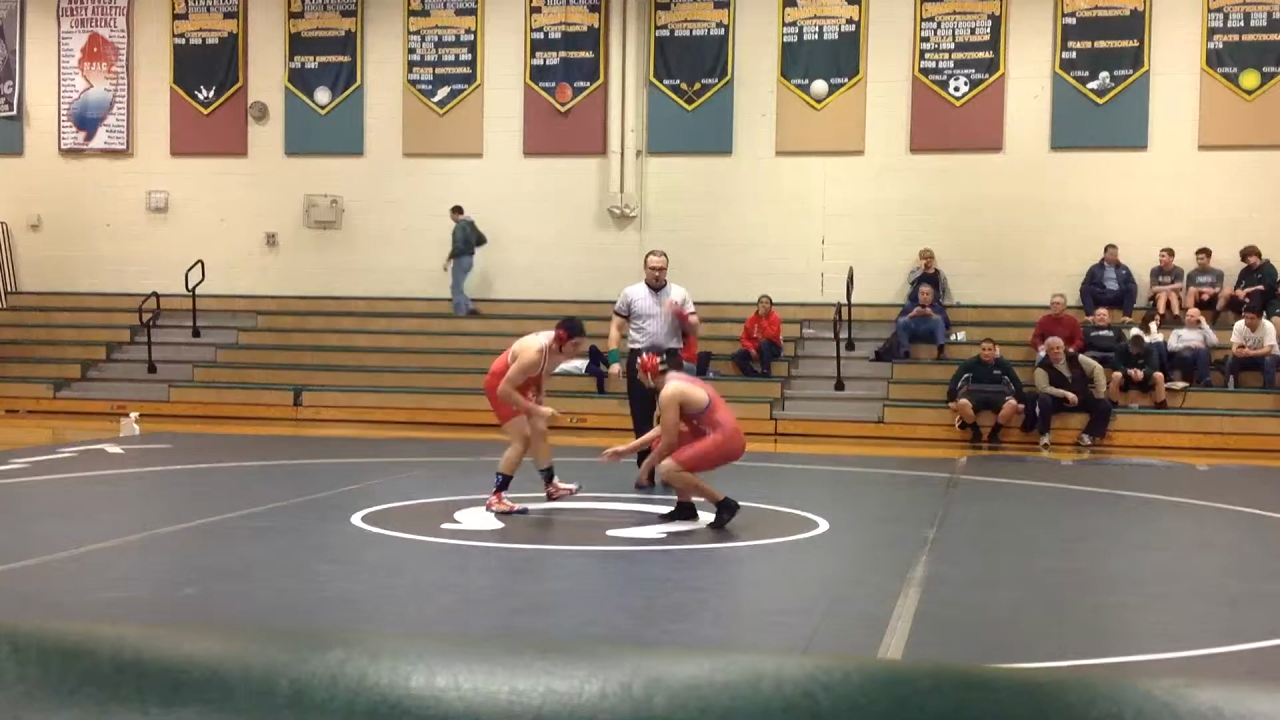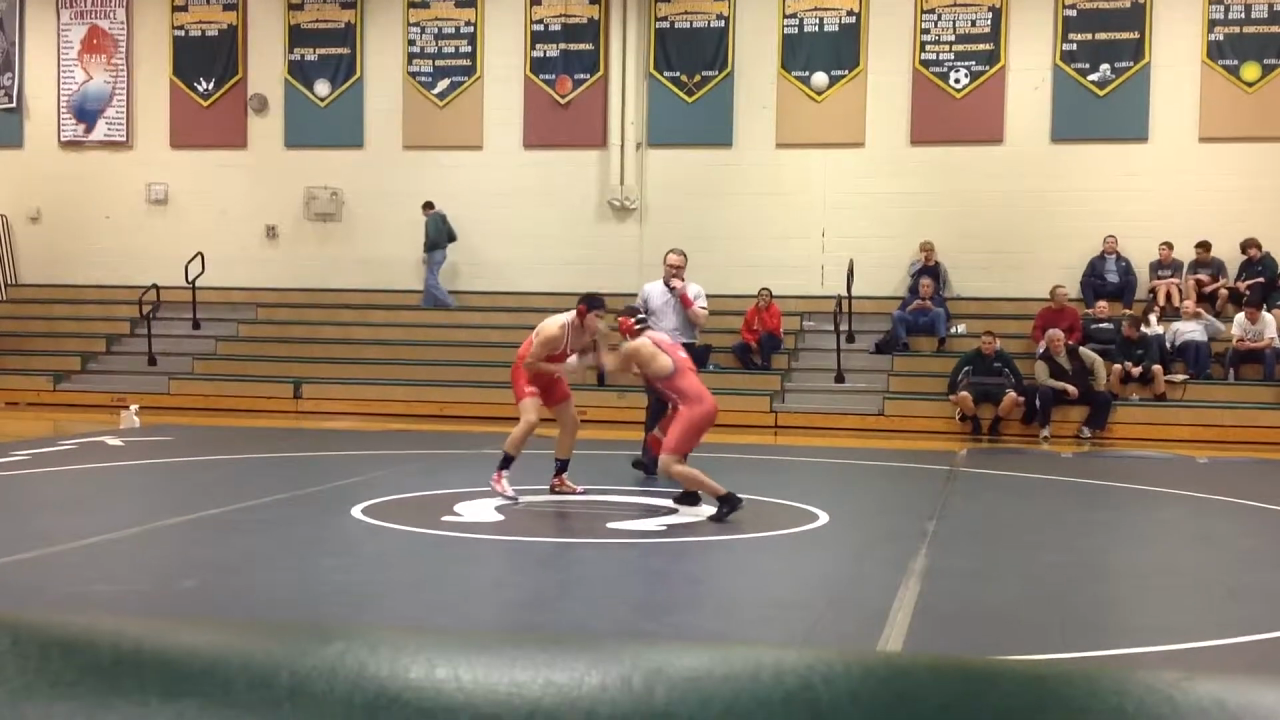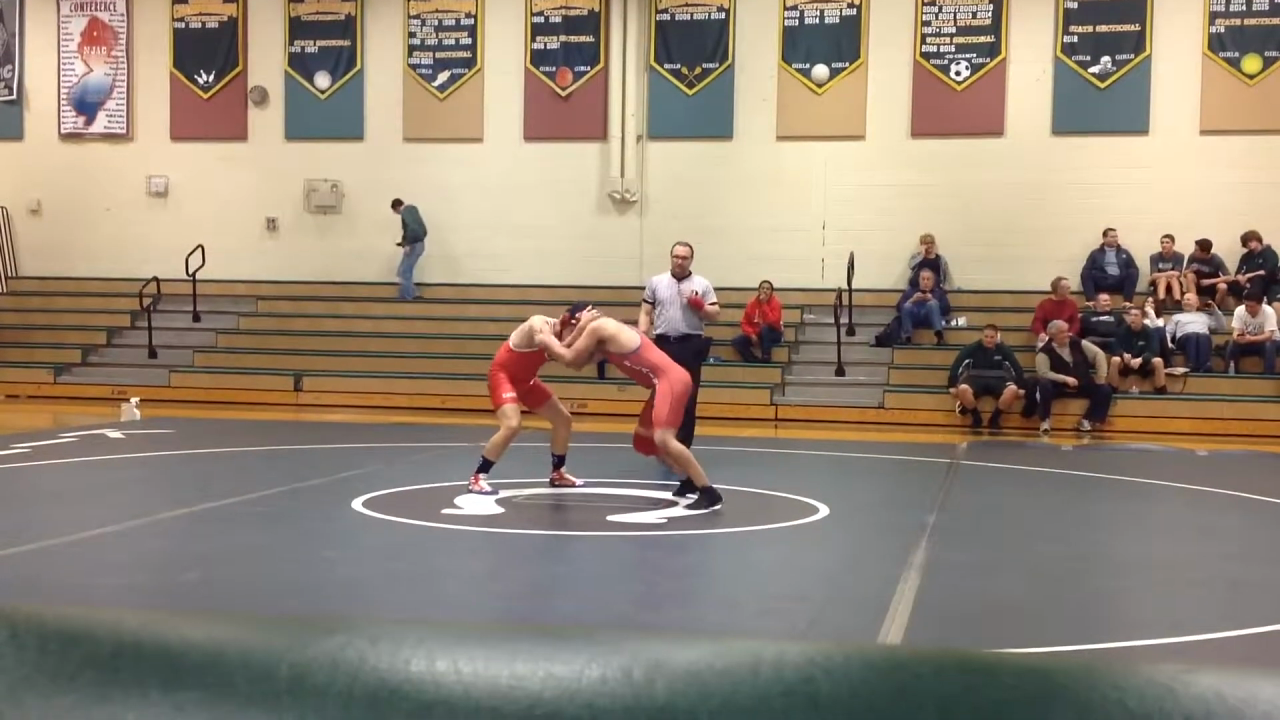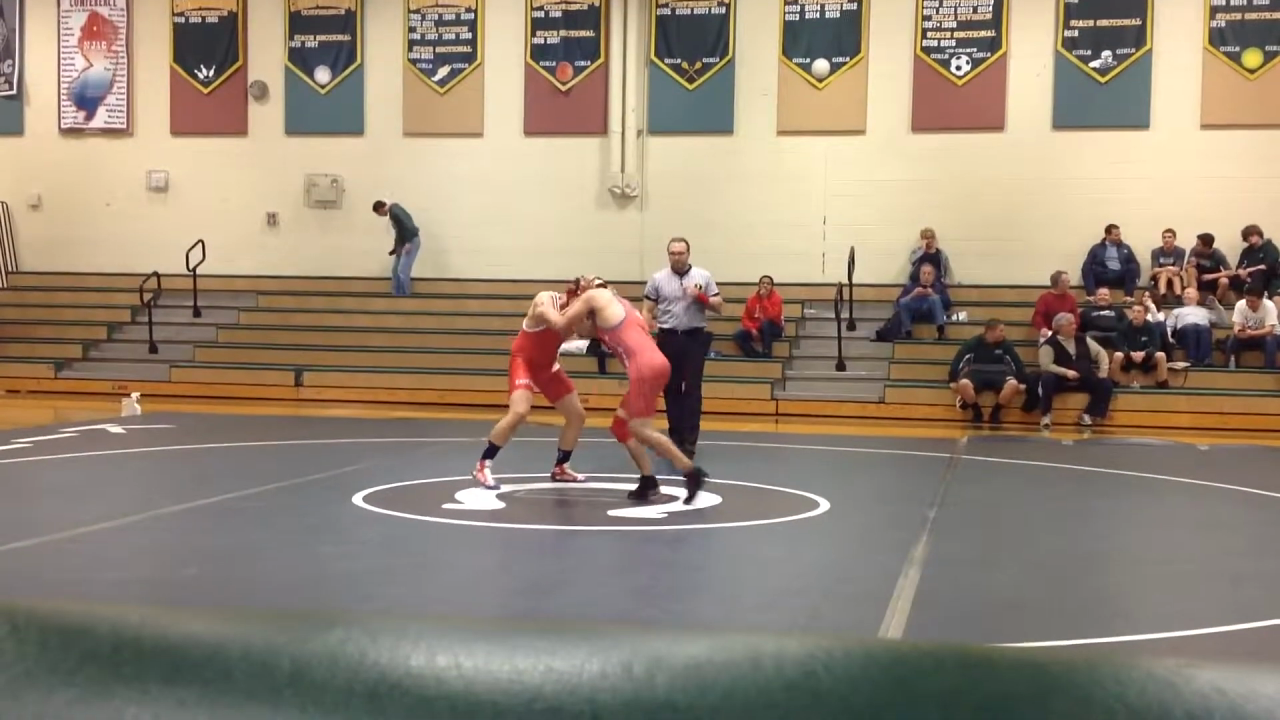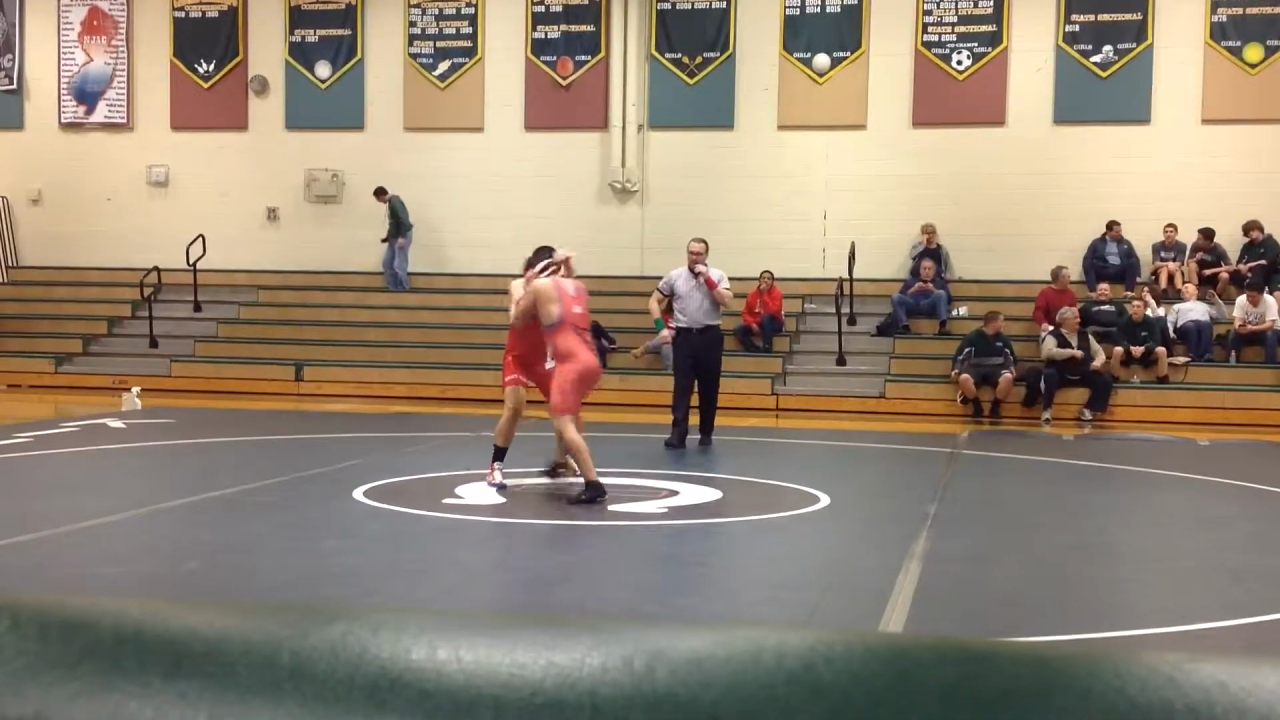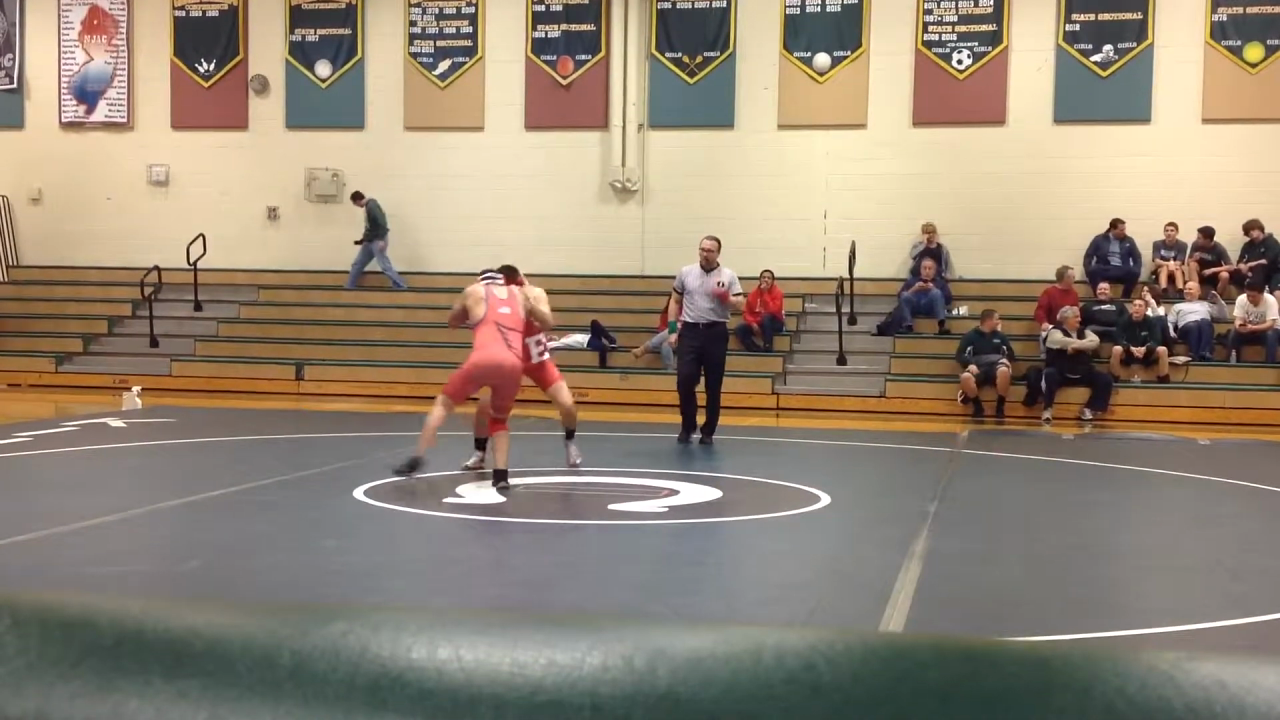
dt=0.5s
person 1, frame 1
left shoulder: (680, 293)
right shoulder: (630, 293)
left elbow: (695, 328)
right elbow: (617, 328)
left wrist: (681, 314)
right wrist: (614, 359)
left hip: (669, 360)
right hip: (638, 360)
right knee: (642, 418)
person 1, frame 2
left shoulder: (694, 291)
right shoulder: (648, 289)
left elbow: (701, 322)
left wrist: (683, 296)
left hip: (686, 354)
right knee: (655, 406)
right ankle: (648, 457)
person 1, frame 3
left shoulder: (702, 285)
right shoulder: (656, 282)
left elbow: (715, 315)
right elbow: (646, 314)
left wrist: (696, 301)
left hip: (691, 346)
right hip: (663, 345)
left knee: (686, 399)
left ankle: (683, 449)
person 1, frame 4
left shoulder: (704, 276)
right shoulder: (657, 278)
left elbow: (718, 306)
right elbow: (647, 311)
left wrist: (700, 295)
left hip: (695, 338)
right hip: (668, 339)
left knee: (692, 389)
right knee: (671, 390)
left ankle: (689, 441)
right ankle: (676, 440)
person 1, frame 5
left shoulder: (718, 276)
right shoulder: (674, 276)
left elbow: (726, 301)
right elbow: (654, 301)
left wrist: (708, 279)
right wrist: (662, 326)
left hip: (710, 336)
right hip: (684, 336)
left knee: (709, 388)
right knee: (682, 387)
left ankle: (706, 433)
right ankle: (678, 436)
person 1, frame 6
left shoulder: (728, 276)
right shoulder: (685, 273)
left elbow: (740, 305)
right elbow: (675, 302)
left wrist: (722, 294)
right wrist: (672, 330)
left hip: (716, 333)
right hip: (690, 331)
left knee: (713, 385)
right knee: (685, 380)
left ankle: (708, 432)
right ankle: (687, 426)
person 2, frame 1
left shoulder: (669, 392)
right shoulder: (675, 382)
left elbow: (669, 441)
right elbow: (662, 430)
left wrist: (646, 466)
right wrist: (628, 448)
left hip: (726, 439)
right hip: (719, 433)
left knee: (667, 468)
right knee: (657, 447)
left ankle: (725, 504)
right ankle: (685, 507)
person 2, frame 2
left shoulder: (635, 347)
right shoulder: (659, 338)
left elbow: (611, 367)
left hip: (694, 407)
right hip: (701, 403)
left knee: (668, 465)
right knee: (655, 441)
left ankle: (727, 499)
right ankle: (690, 493)
person 2, frame 3
left shoulder: (598, 327)
right shoulder: (605, 331)
left elbow: (570, 359)
right elbow: (578, 362)
left wrist: (547, 341)
left hip: (671, 380)
right hip: (666, 381)
left knee: (663, 440)
right knee: (643, 441)
left ankle: (709, 493)
right ankle: (689, 480)
person 2, frame 4
left shoulder: (594, 296)
right shoulder: (613, 302)
left elbow: (562, 325)
left hip: (645, 366)
right hip: (655, 364)
left knee: (640, 429)
right knee: (622, 424)
left ankle: (691, 472)
right ankle: (648, 480)
person 2, frame 5
left shoulder: (539, 286)
right shoulder: (577, 285)
left elbow: (518, 322)
left wrist: (518, 302)
left hip: (571, 364)
right hip: (591, 363)
left knee: (564, 424)
right knee: (565, 419)
left ankle: (593, 485)
person 2, frame 6
left shoulder: (473, 291)
right shoulder: (519, 294)
left elbow: (453, 320)
right elbow: (549, 323)
left hip: (484, 361)
right hip: (512, 366)
left knee: (443, 405)
right knee: (499, 421)
left ankle: (418, 458)
right ankle: (501, 474)
person 3, frame 1
left shoulder: (561, 348)
right shoulder: (534, 353)
right elbow: (503, 390)
left wrist: (539, 394)
right wrist: (536, 410)
left hip: (518, 385)
right hip: (501, 387)
left knee: (538, 432)
right knee: (521, 439)
left ankle: (551, 485)
right ankle: (496, 498)
person 3, frame 2
left shoulder: (588, 329)
right shoulder: (556, 329)
left elbow: (585, 353)
right elbow: (531, 362)
left wrist: (591, 359)
right wrist: (564, 368)
left hip: (551, 374)
right hip: (528, 370)
left knee: (571, 423)
right knee: (530, 421)
left ankle: (559, 479)
right ankle: (500, 475)
person 3, frame 3
left shoulder: (564, 334)
right shoulder: (539, 325)
right wrist: (582, 327)
left hip: (526, 379)
right hip: (503, 375)
left knee: (563, 419)
right knee: (512, 426)
left ankle: (558, 473)
right ankle: (478, 477)
person 3, frame 4
right shoulder: (545, 300)
right elbow: (561, 326)
left hip: (548, 366)
right hip: (524, 362)
left knee: (578, 415)
right knee: (518, 413)
left ankle: (560, 468)
right ankle: (483, 465)
person 3, frame 5
right shoulder: (517, 287)
right elbow: (517, 321)
left hip: (545, 360)
right hip: (518, 358)
right knee: (513, 409)
left ankle: (562, 460)
right ankle: (495, 467)
person 3, frame 6
left shoulder: (536, 295)
left wrist: (527, 298)
left hip: (538, 358)
left knee: (567, 405)
right knee: (484, 405)
left ankle: (570, 443)
right ankle: (479, 455)
